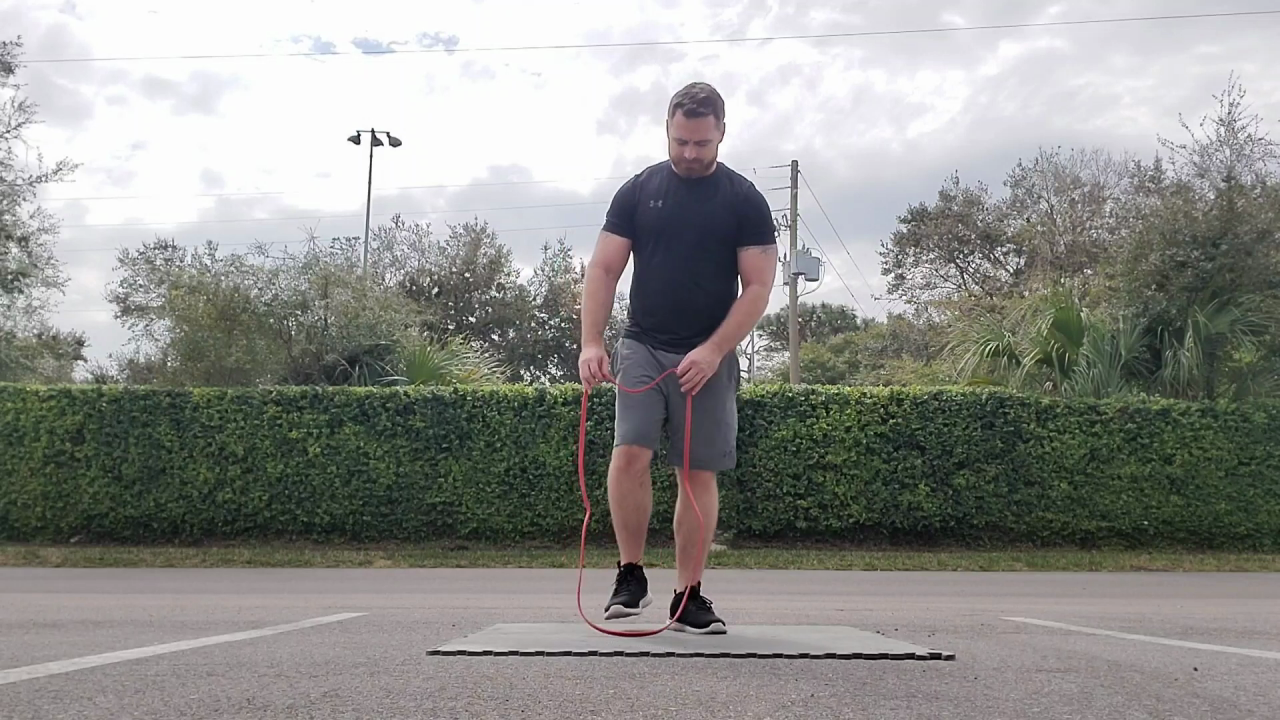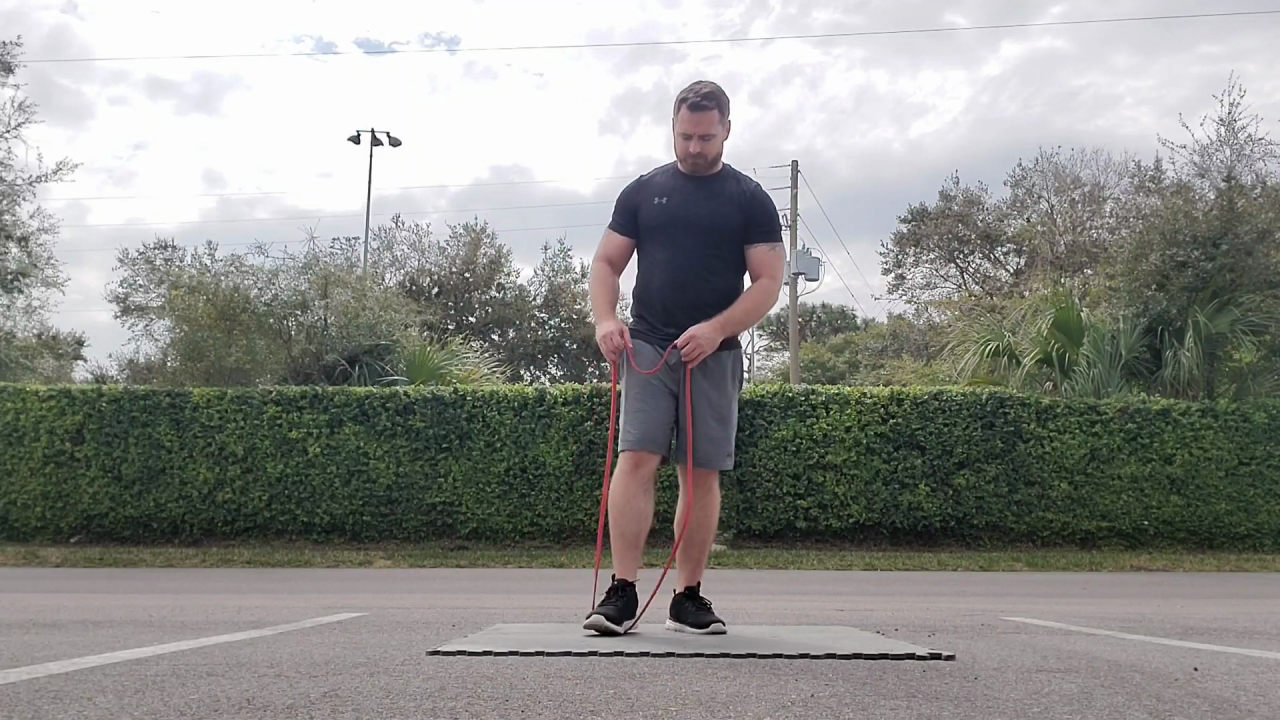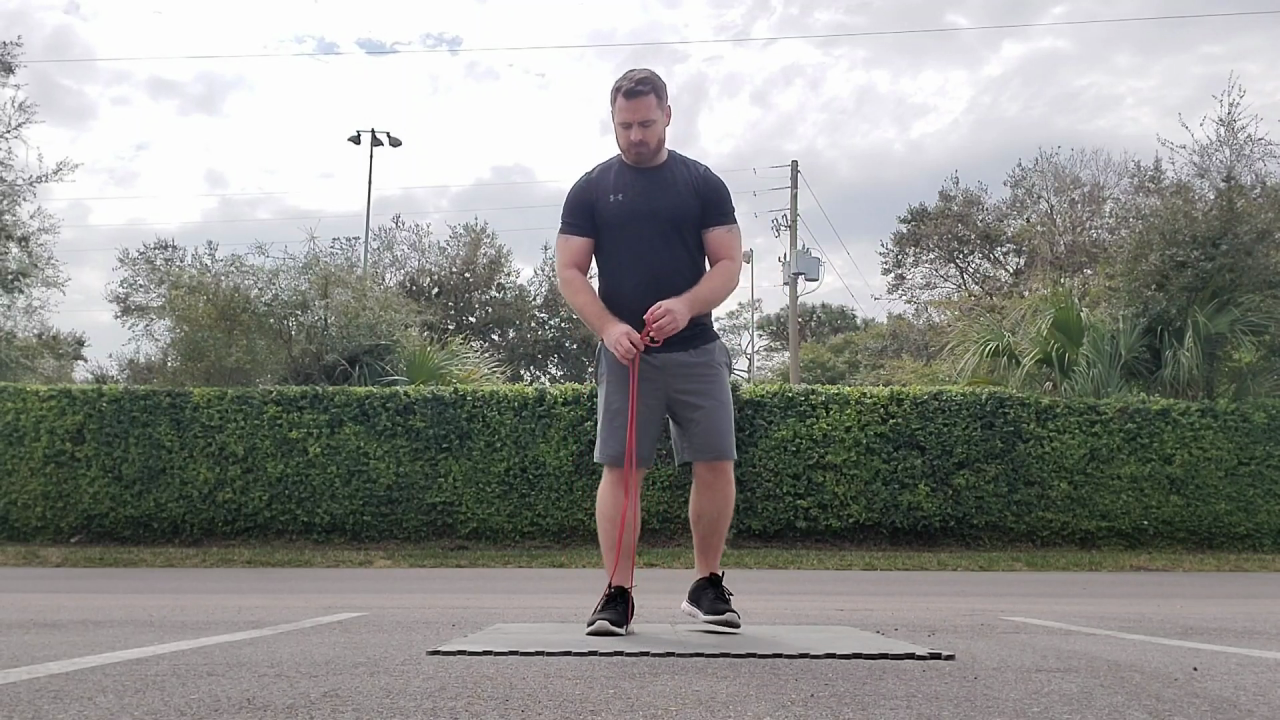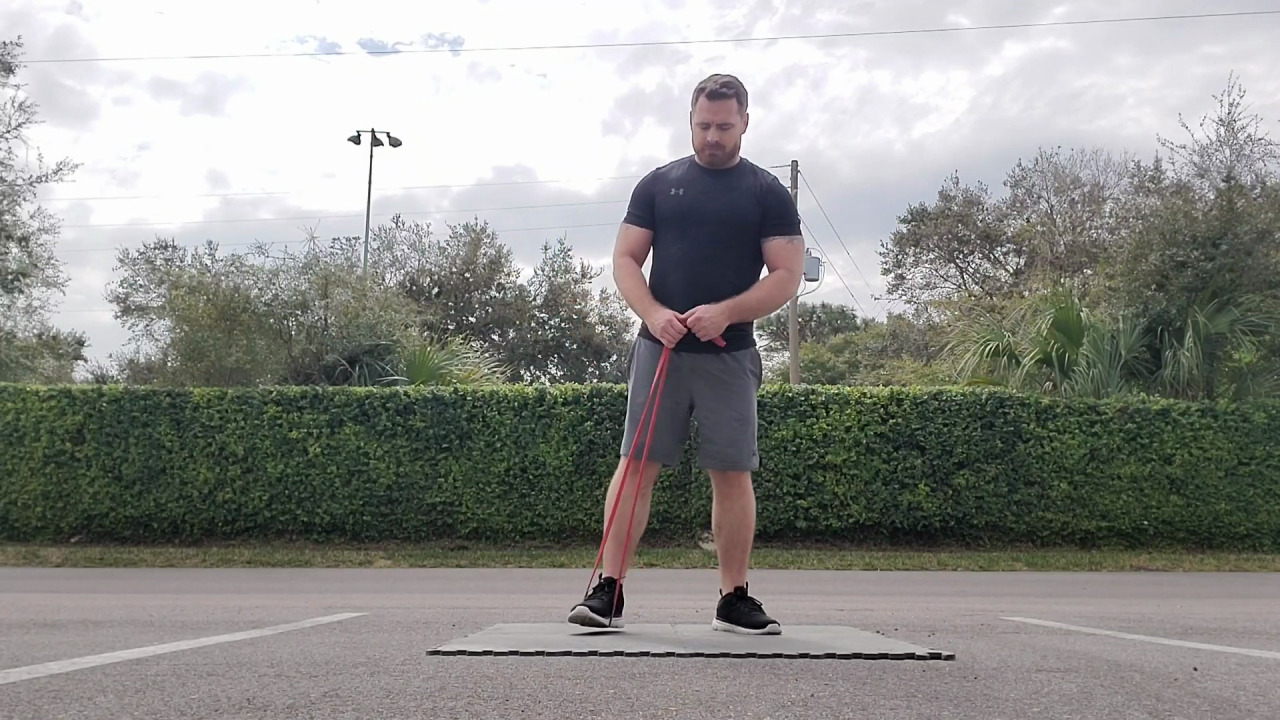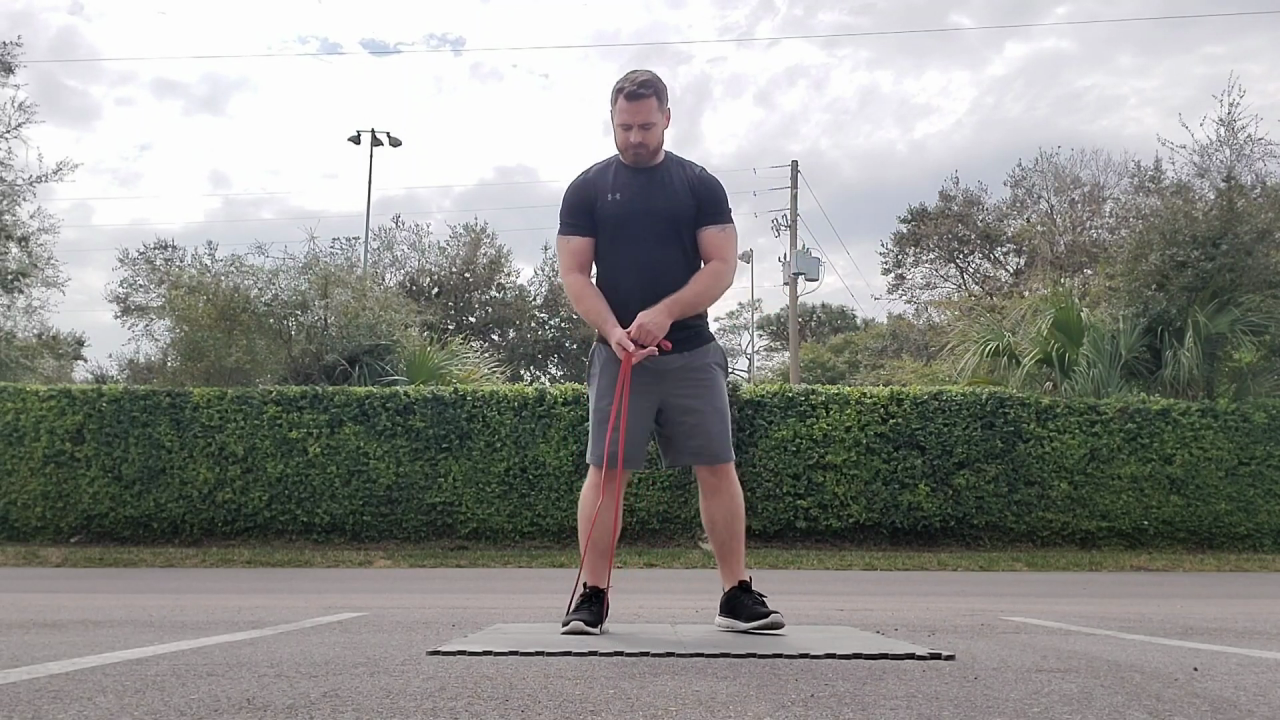
dt=0.7s
person 1, frame 1
left shoulder: (745, 200)
right shoulder: (637, 190)
left elbow: (757, 287)
right elbow: (603, 268)
left wrist: (713, 352)
right wrist: (591, 342)
left hip: (709, 357)
right hip: (643, 348)
left knee: (699, 474)
right knee: (629, 456)
left ankle: (688, 596)
right ankle: (631, 573)
person 1, frame 2
left shoulder: (749, 199)
right shoulder: (642, 191)
left elbow: (768, 282)
right elbow: (606, 261)
left wrist: (716, 329)
right wrist: (605, 319)
left hip: (713, 354)
right hip: (646, 348)
left knee: (701, 473)
right knee: (636, 461)
left ankle: (687, 596)
right ankle: (621, 591)
person 1, frame 3
left shoulder: (702, 182)
right shoulder: (592, 188)
left elbow: (728, 262)
right elbow: (570, 272)
left wrist: (686, 306)
right wrist: (609, 328)
left hip: (696, 349)
right hip: (625, 352)
left knee: (715, 464)
right knee: (621, 471)
left ankle: (706, 584)
right ankle: (618, 597)
person 1, frame 4
left shoulder: (768, 192)
right shoulder: (658, 183)
left elbow: (785, 276)
right elbow: (625, 258)
left wrist: (726, 312)
right wrist: (652, 312)
left hip: (729, 354)
right hip: (659, 349)
left knee: (732, 474)
right knee: (638, 463)
left ankle: (734, 599)
right ankle: (608, 589)
person 1, frame 5
left shoulder: (699, 183)
right shoulder: (587, 187)
left elbow: (721, 265)
right elbow: (574, 272)
left wrist: (666, 312)
right wrist: (613, 331)
left hip: (692, 351)
right hip: (619, 354)
left knee: (717, 465)
right knee: (606, 471)
left ankle: (738, 595)
right ankle: (592, 597)
